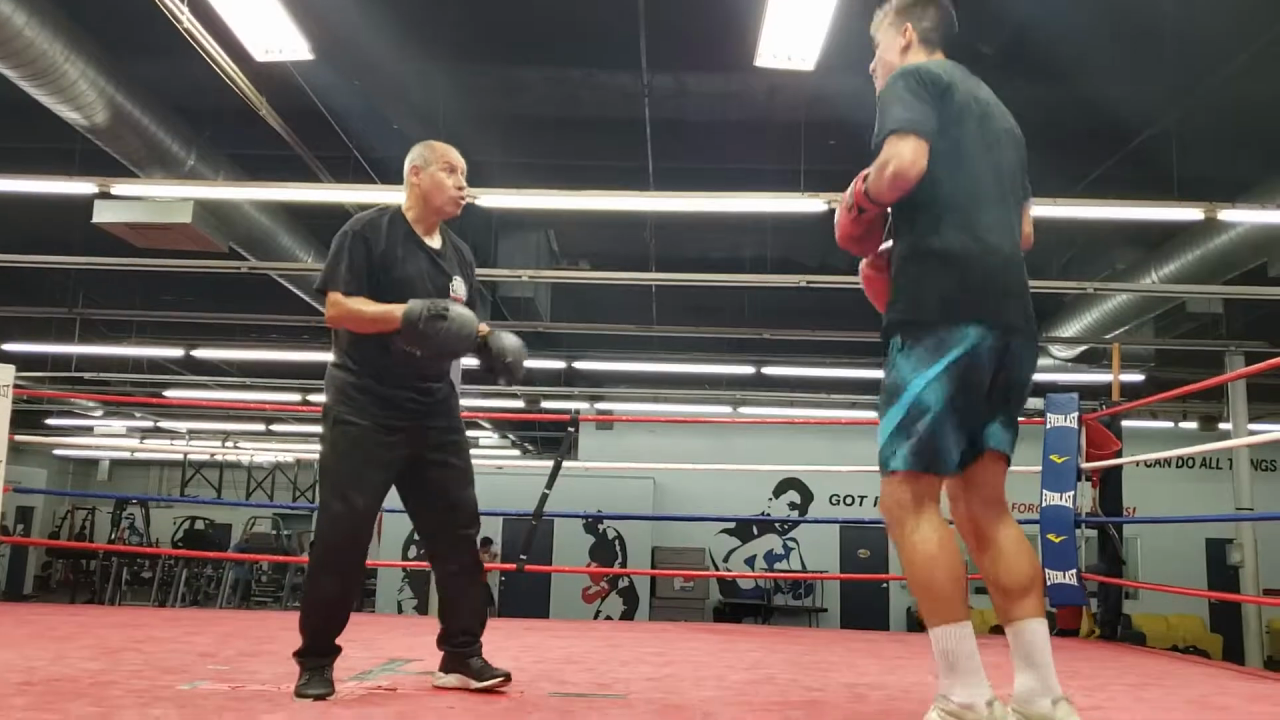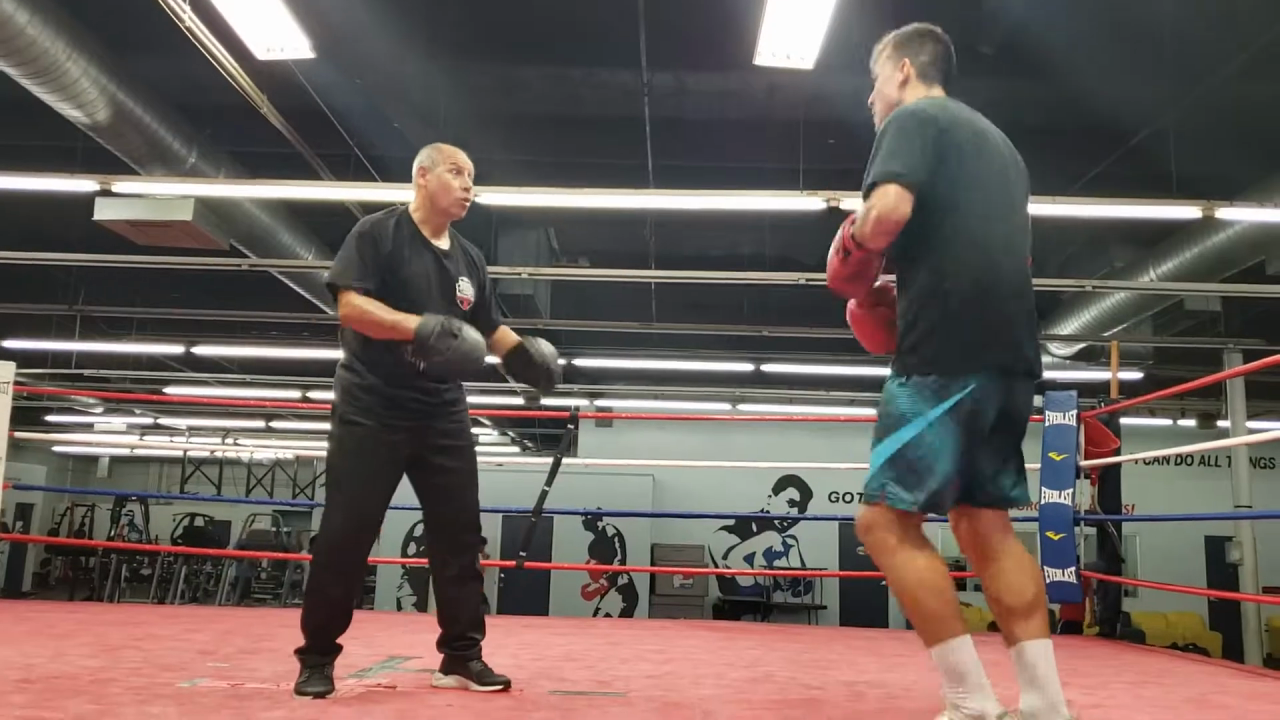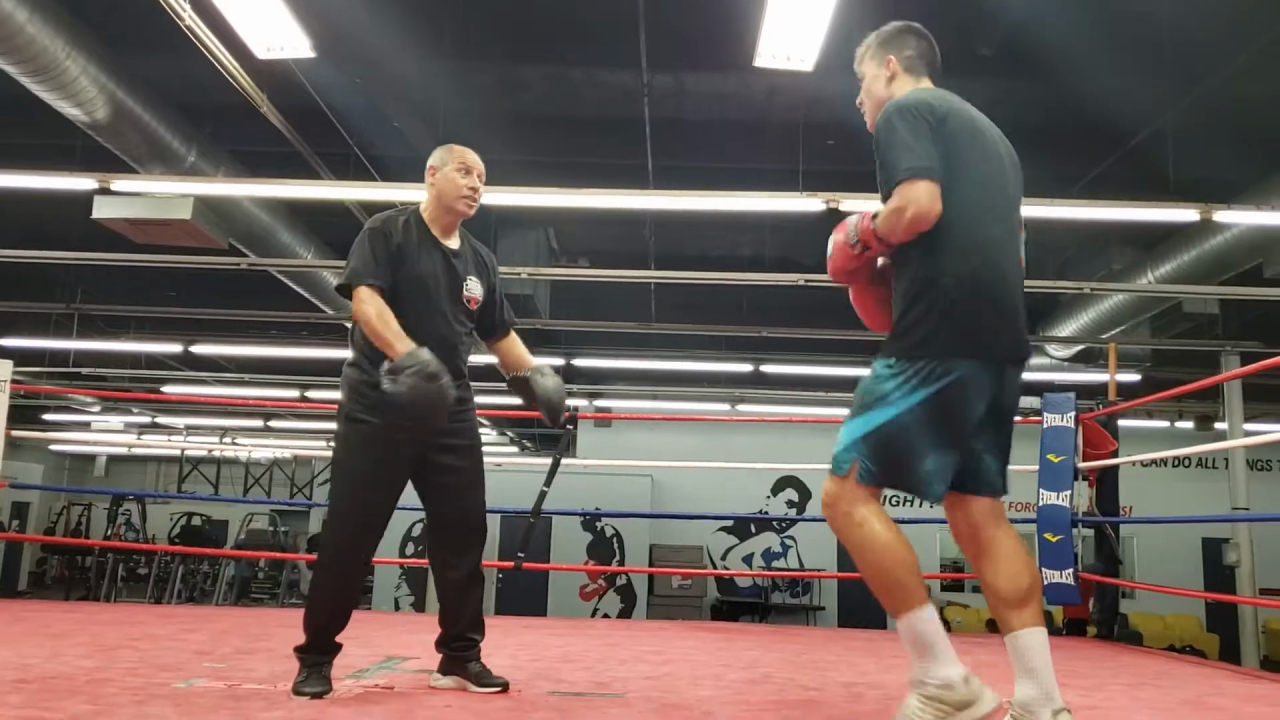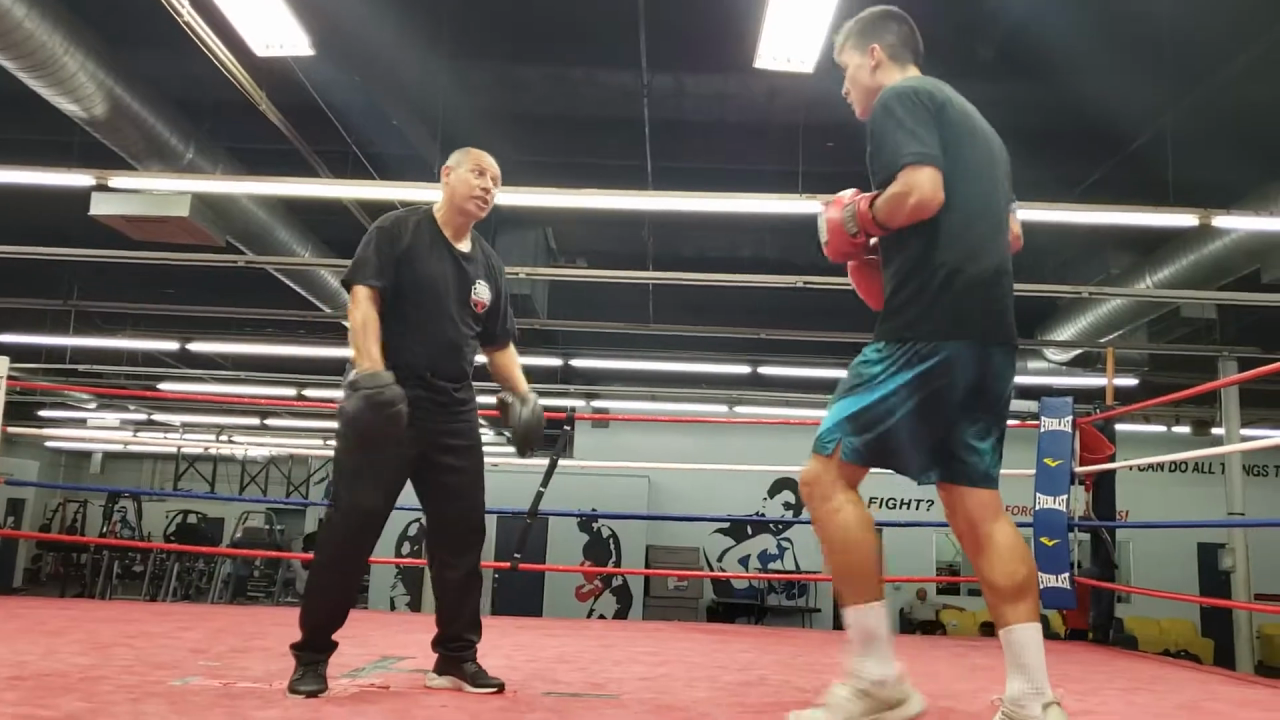
dt=0.1s
person 1, frame 1
left shoulder: (911, 79)
right shoulder: (996, 111)
left elbow: (905, 164)
left wrist: (863, 201)
left hip: (940, 313)
right hip: (1005, 318)
left knee: (911, 497)
right knee: (983, 503)
person 1, frame 2
left shoulder: (912, 120)
right shoulder: (999, 145)
left elbow: (891, 211)
left wrist: (853, 248)
left hip: (944, 355)
right hip: (1009, 355)
left knee: (886, 521)
right knee: (986, 527)
person 1, frame 3
left shoulder: (907, 112)
right shoulder: (990, 135)
left elbow: (921, 206)
left wrist: (862, 241)
left hip: (936, 341)
right hip: (997, 343)
left knee: (848, 493)
right knee: (978, 515)
person 1, frame 4
left shoulder: (902, 100)
right shoulder: (972, 121)
left elbow: (921, 192)
right elbow: (1009, 235)
left wrist: (858, 223)
left hip: (927, 330)
right hip: (988, 330)
left knee: (828, 475)
right knee: (973, 505)
person 2, frame 1
left shoulder: (458, 254)
right shoulder: (367, 232)
left elbow: (463, 323)
right elbow: (336, 307)
left wrist: (491, 341)
right wrist: (407, 315)
left hip: (435, 415)
right hip: (364, 411)
left knee: (456, 530)
right knee: (343, 532)
left ankle: (461, 654)
right ankle: (316, 659)
person 2, frame 2
left shoulder: (468, 258)
right shoulder: (377, 232)
left elbow: (491, 330)
right elbow: (350, 305)
left wrist: (526, 352)
right wrist: (419, 327)
left hip: (442, 415)
right hip: (372, 408)
left knee: (459, 532)
right knee: (346, 532)
left ankle: (461, 655)
right ankle: (317, 657)
person 2, frame 3
left shoulder: (479, 259)
right shoulder: (388, 231)
left elbow: (499, 334)
right elbow: (364, 301)
left wrist: (531, 373)
right wrist: (408, 353)
left hip: (450, 415)
right hip: (379, 408)
left knee: (463, 532)
right knee: (351, 530)
left ankle: (460, 656)
right ankle: (316, 656)
person 2, frame 4
left shoulder: (489, 263)
right shoulder: (398, 231)
left elbow: (497, 342)
right elbow: (364, 301)
left wrist: (521, 398)
right wrist: (371, 371)
left hip: (452, 416)
right hip: (386, 405)
left knee: (463, 532)
right knee: (353, 523)
left ankle: (456, 656)
right ankle: (312, 654)
